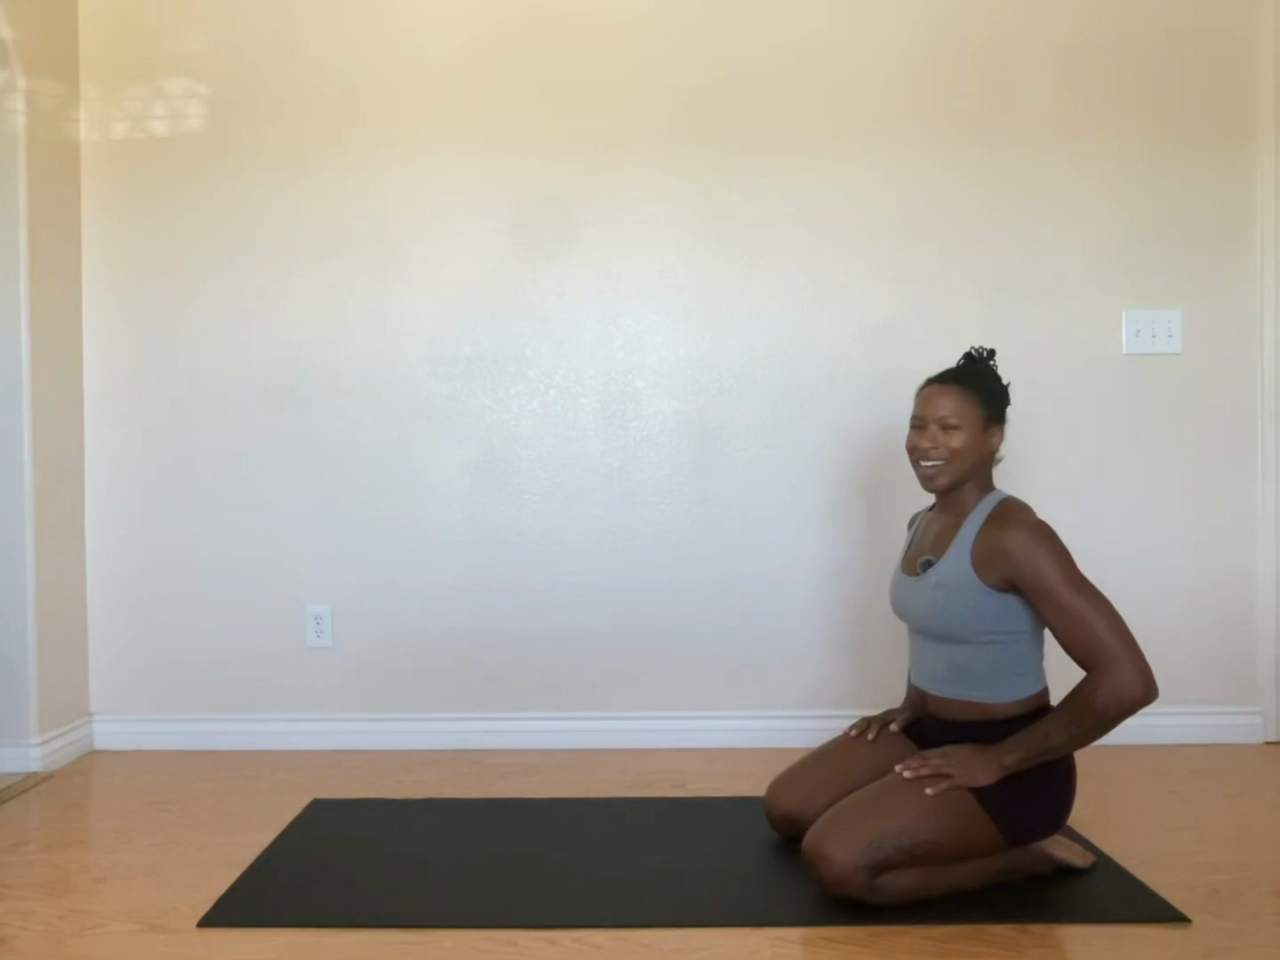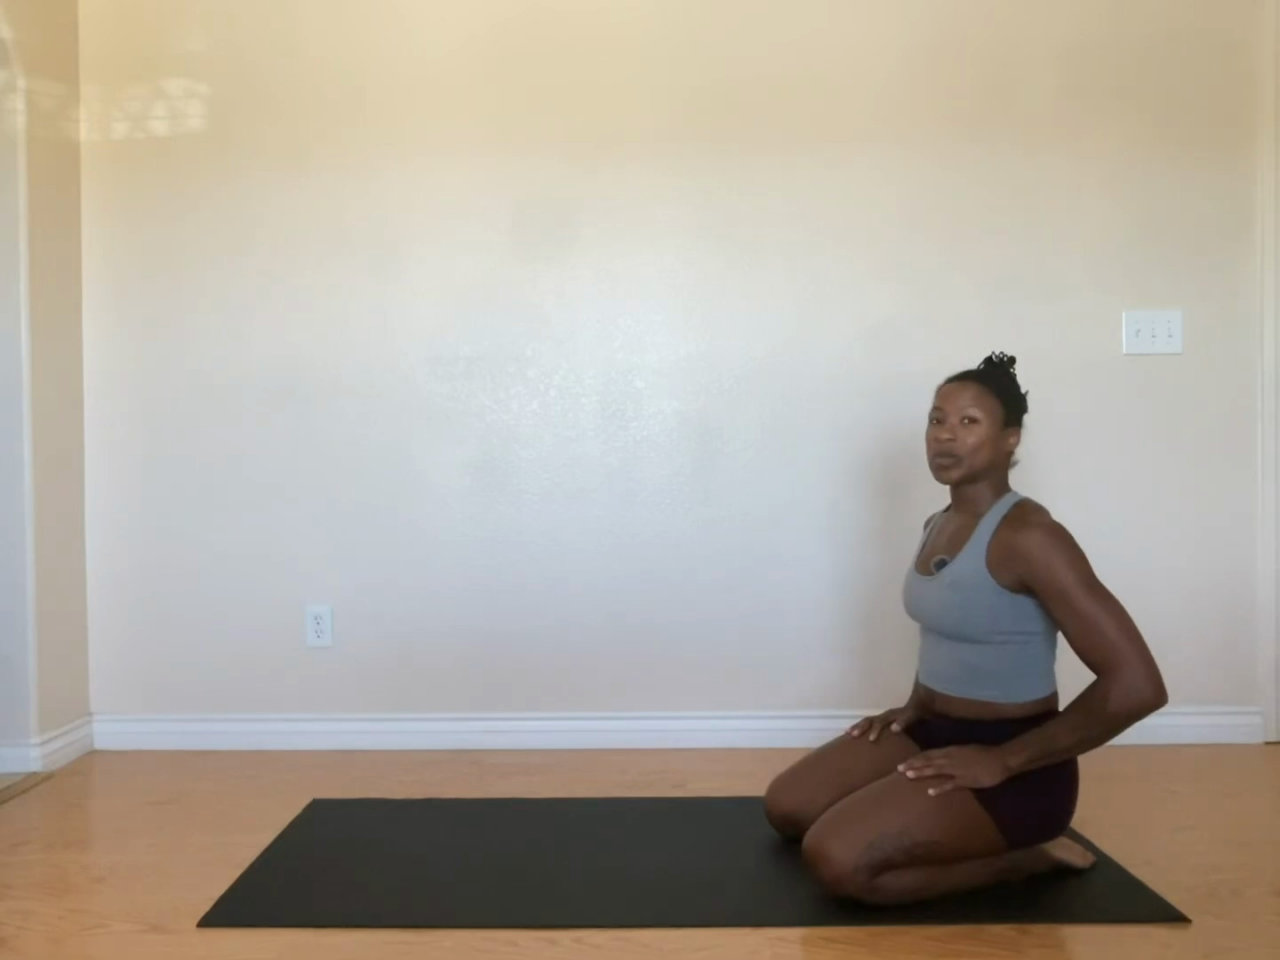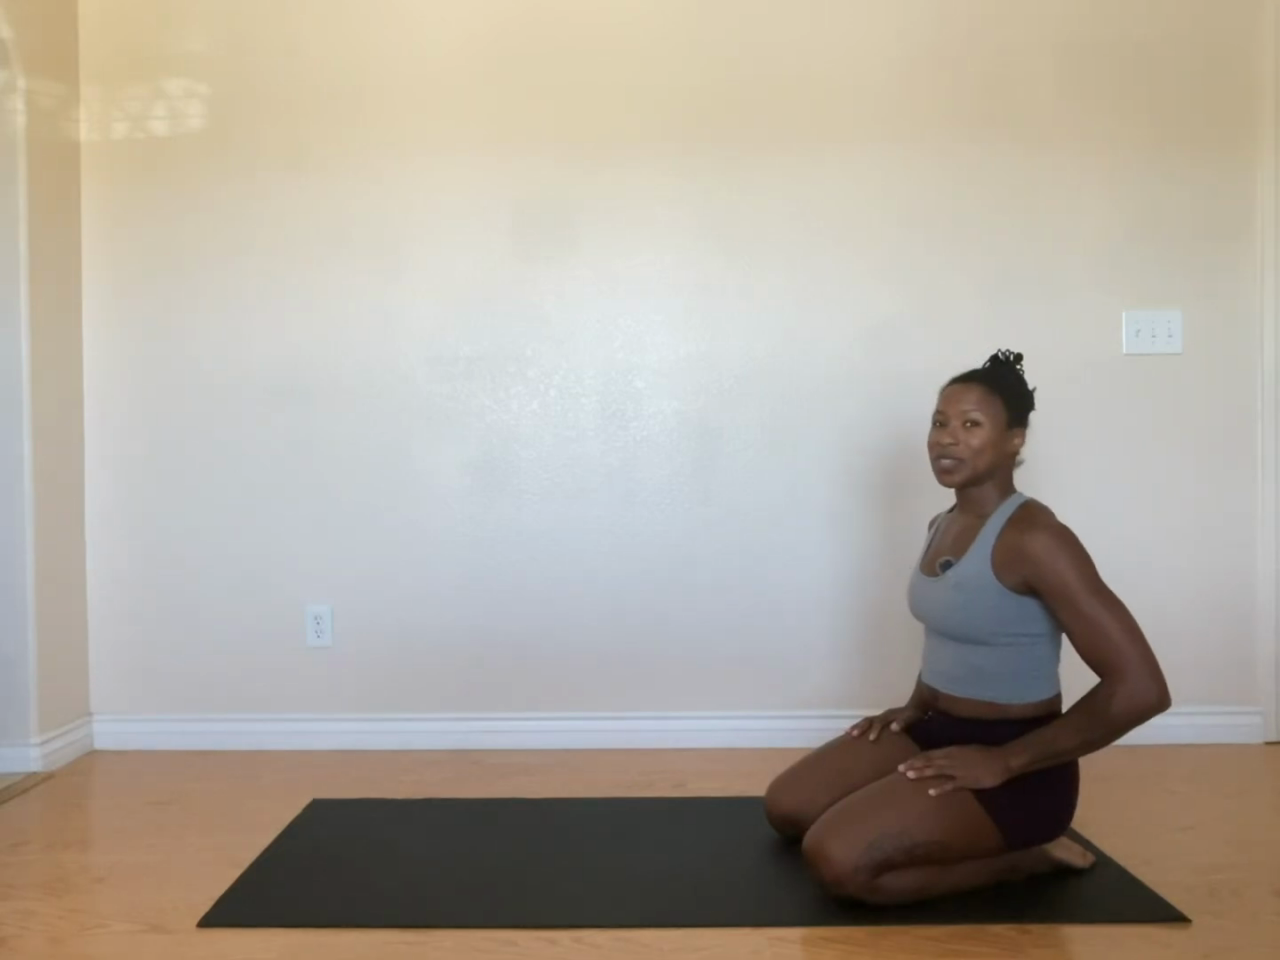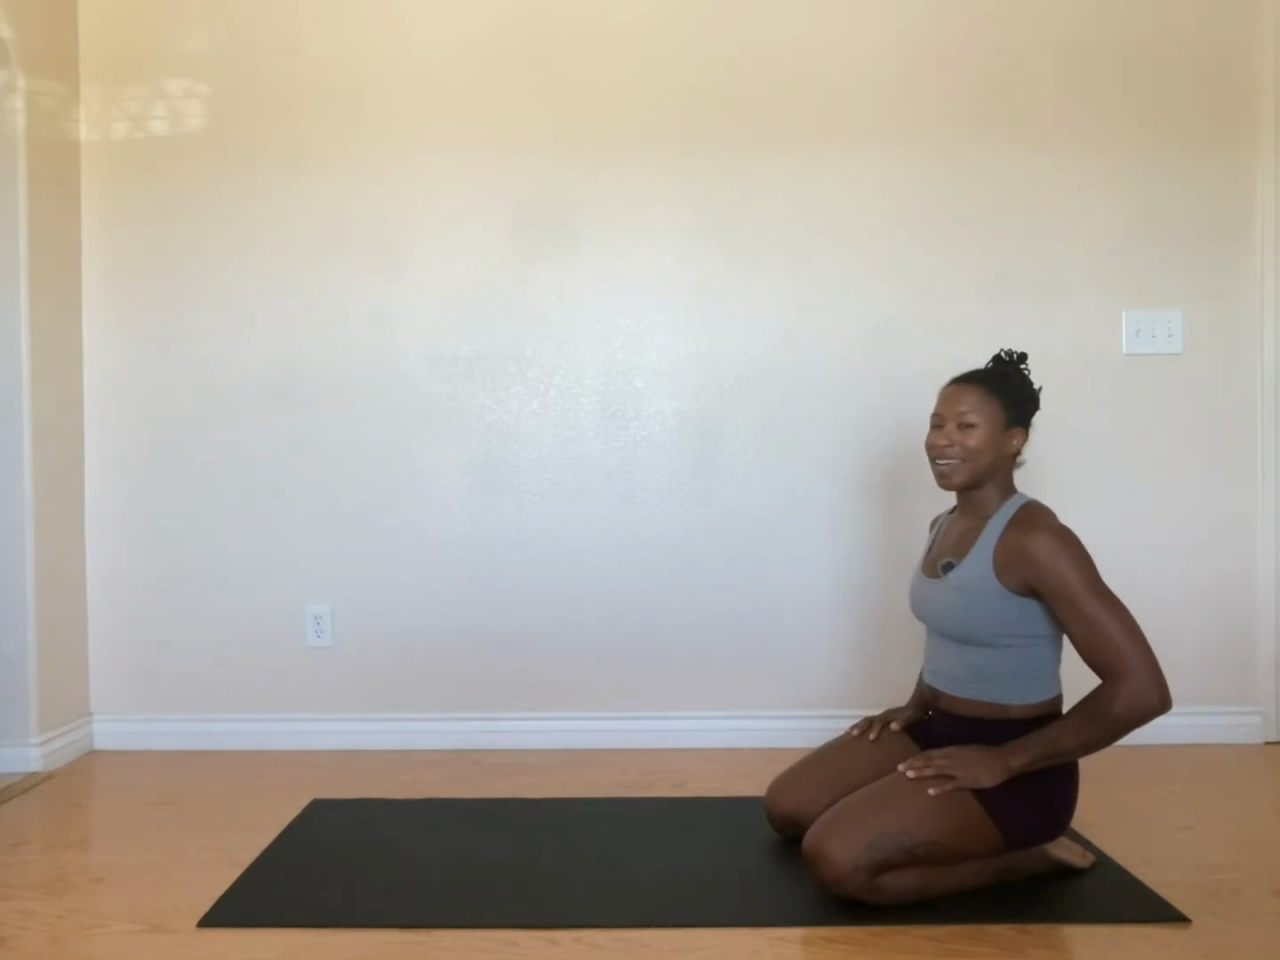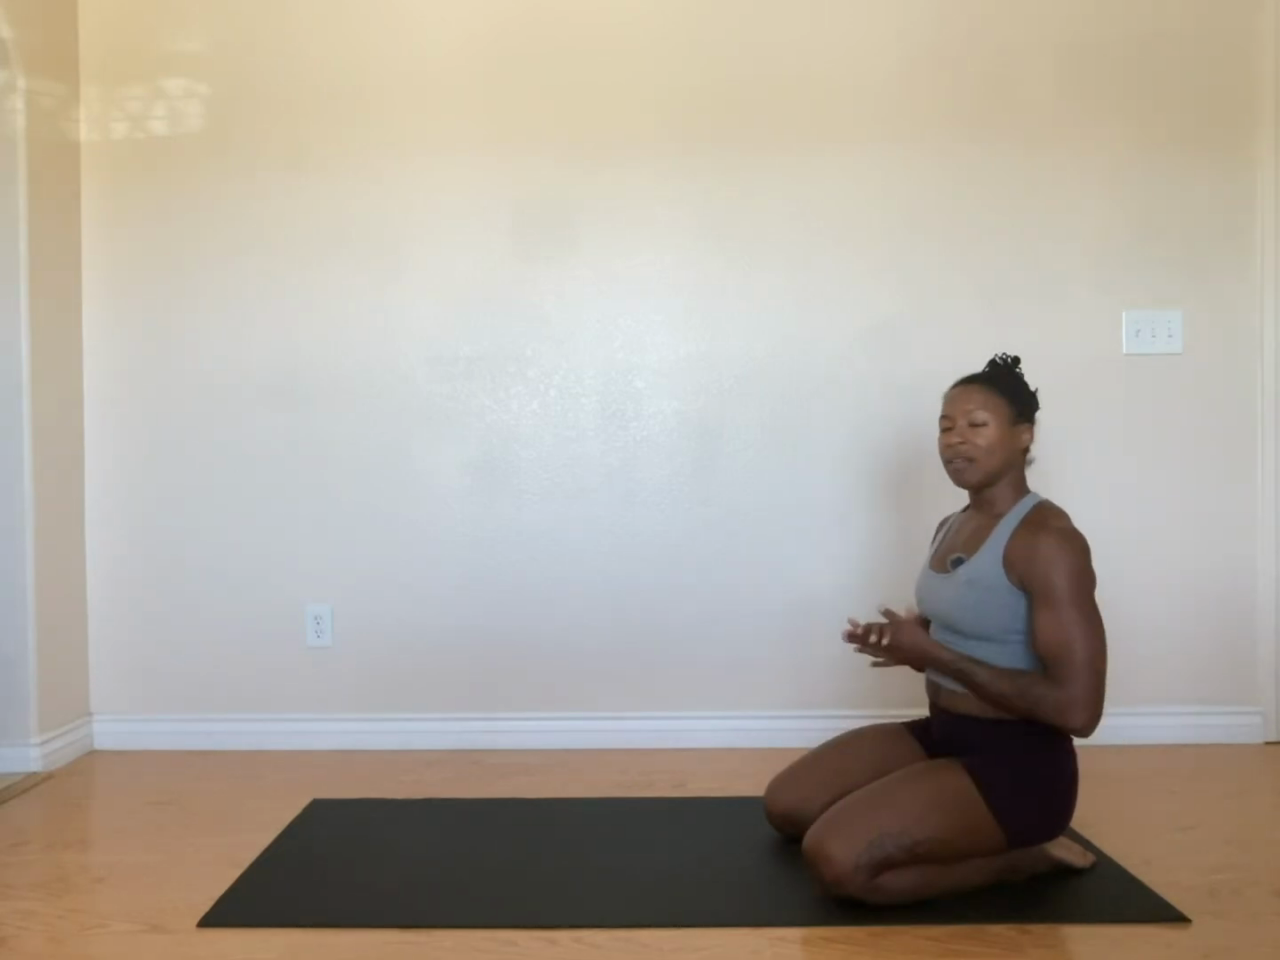
dt=0.5s
person 1, frame 1
left shoulder: (1013, 534)
right shoulder: (924, 524)
left elbow: (1128, 680)
left wrist: (1000, 761)
right wrist: (910, 707)
left hip: (1009, 764)
right hip: (935, 732)
left knee: (837, 860)
right knee: (786, 808)
left ankle: (1030, 855)
right ankle: (969, 831)
person 1, frame 2
left shoulder: (1028, 535)
right shoulder: (939, 526)
left elbow: (1137, 684)
left wrist: (1004, 761)
right wrist: (914, 706)
left hip: (1010, 765)
right hip: (940, 730)
left knee: (837, 859)
right knee: (786, 807)
left ankle: (1029, 856)
right ankle: (965, 832)
person 1, frame 3
left shoulder: (1034, 538)
right shoulder: (944, 526)
left elbow: (1140, 688)
left wrist: (1005, 762)
right wrist: (915, 707)
left hip: (1013, 765)
right hip: (940, 731)
left knee: (839, 860)
right knee: (786, 807)
left ankle: (1031, 857)
right ankle: (976, 835)
person 1, frame 4
left shoulder: (1036, 540)
right shoulder: (945, 527)
left elbow: (1142, 690)
left wrist: (1005, 762)
right wrist: (915, 707)
left hip: (1014, 768)
right hip: (942, 733)
left knee: (839, 859)
right knee: (787, 807)
left ankle: (1029, 857)
right ankle: (964, 836)
person 1, frame 5
left shoulder: (1047, 539)
right shoulder: (953, 528)
left elbow: (1077, 707)
left wrist: (933, 653)
right wrist: (895, 639)
left hip: (1017, 764)
right hip: (941, 733)
left knee: (839, 859)
right knee: (786, 805)
left ankle: (1029, 856)
right ankle: (982, 836)
